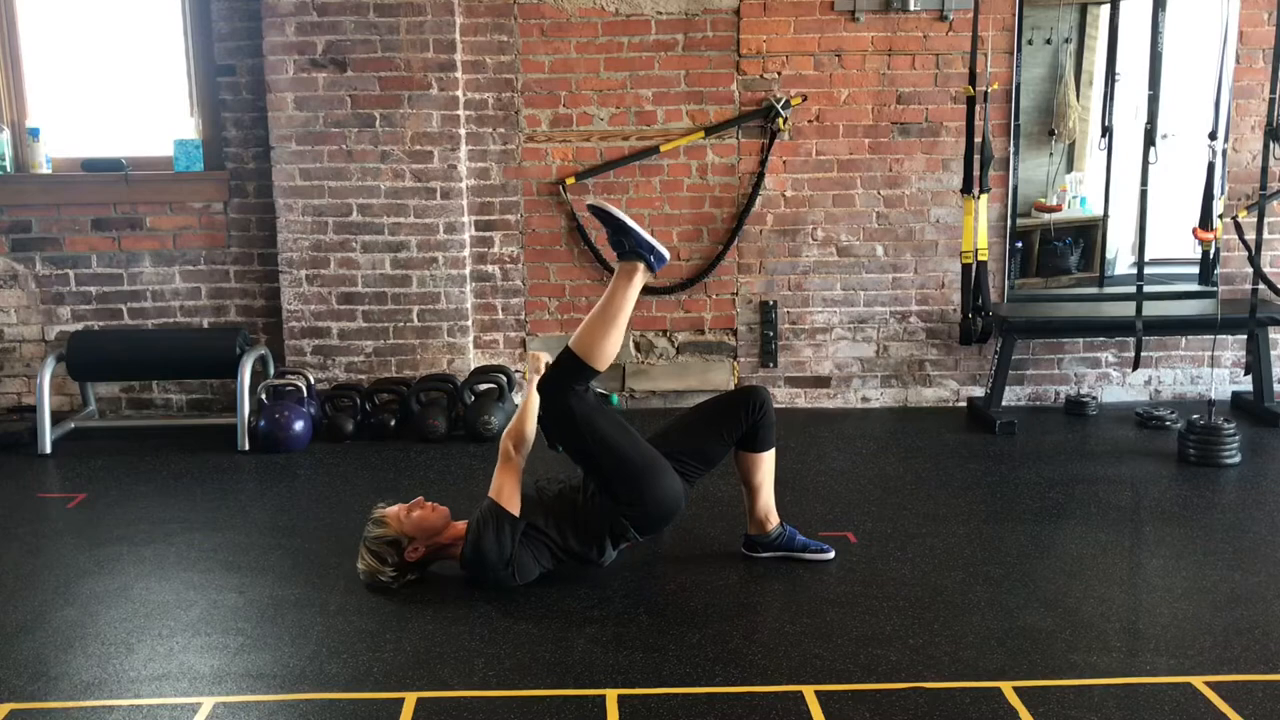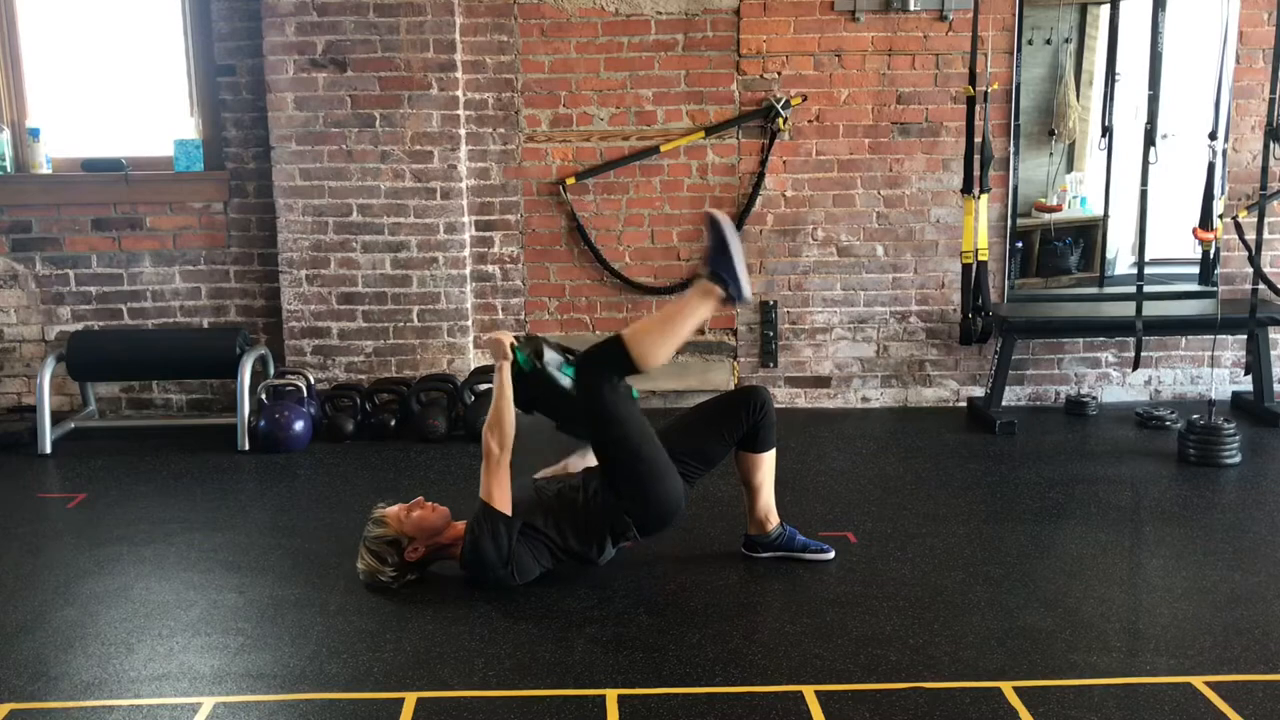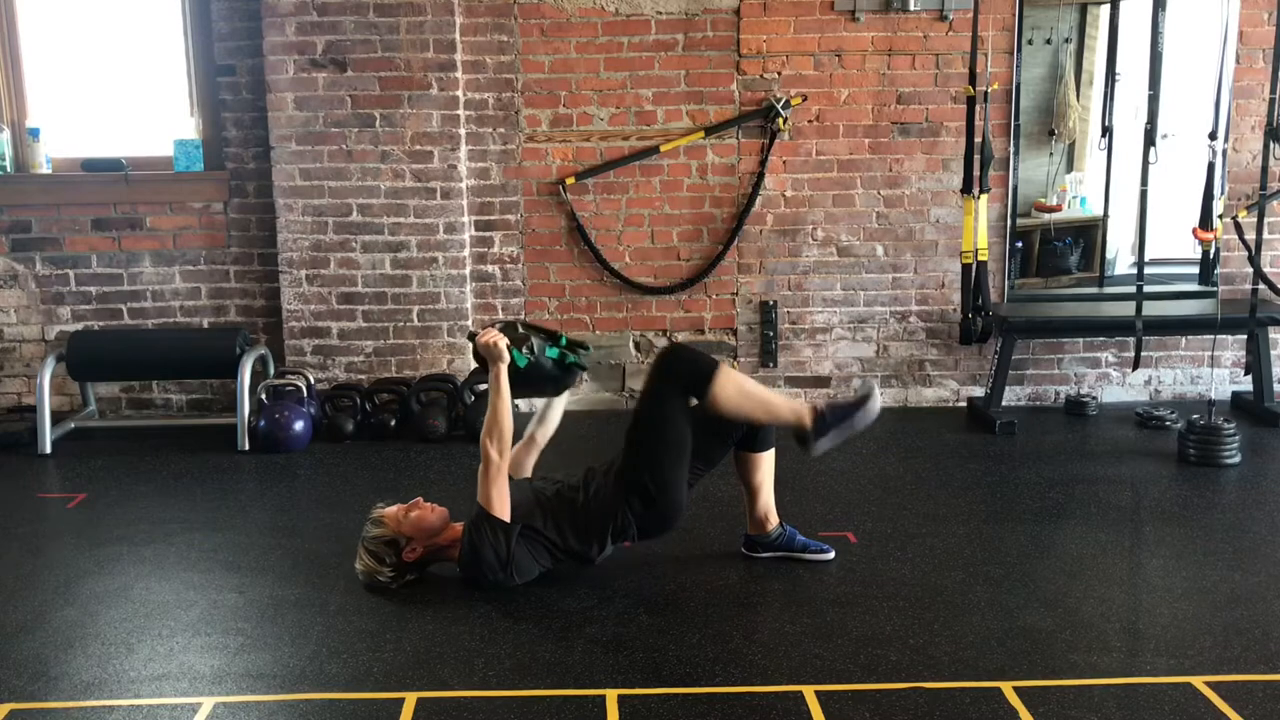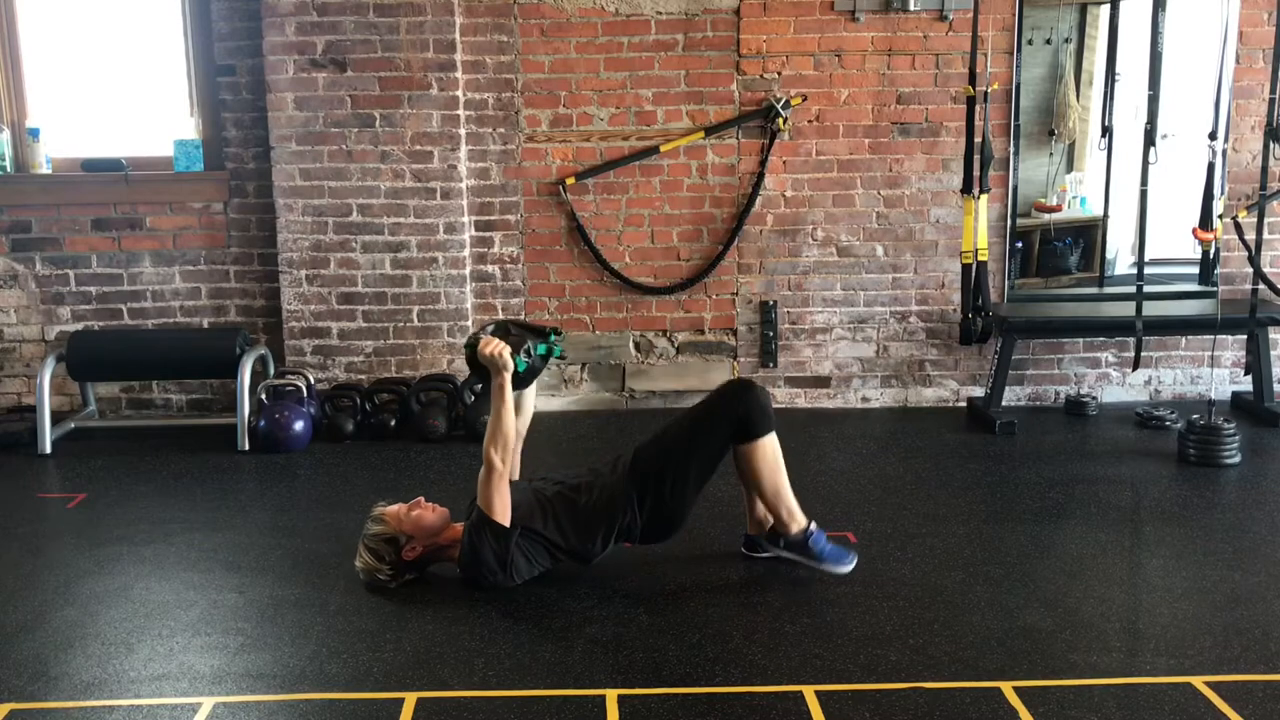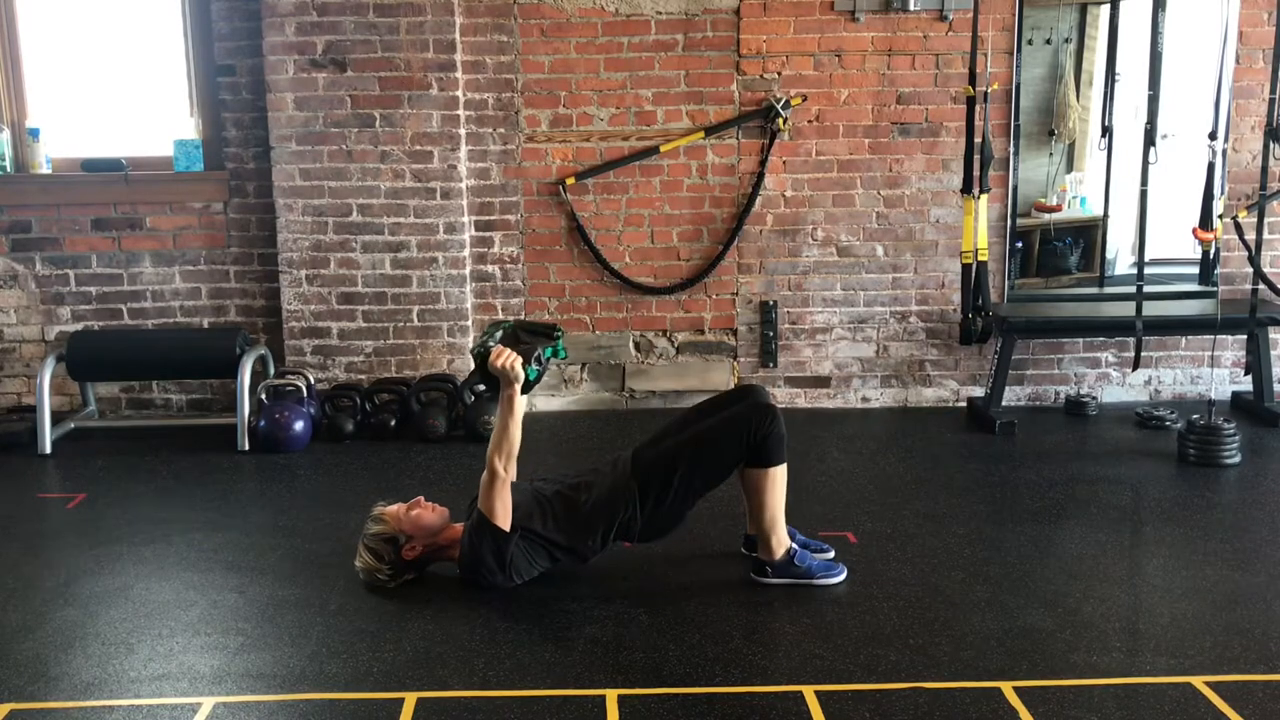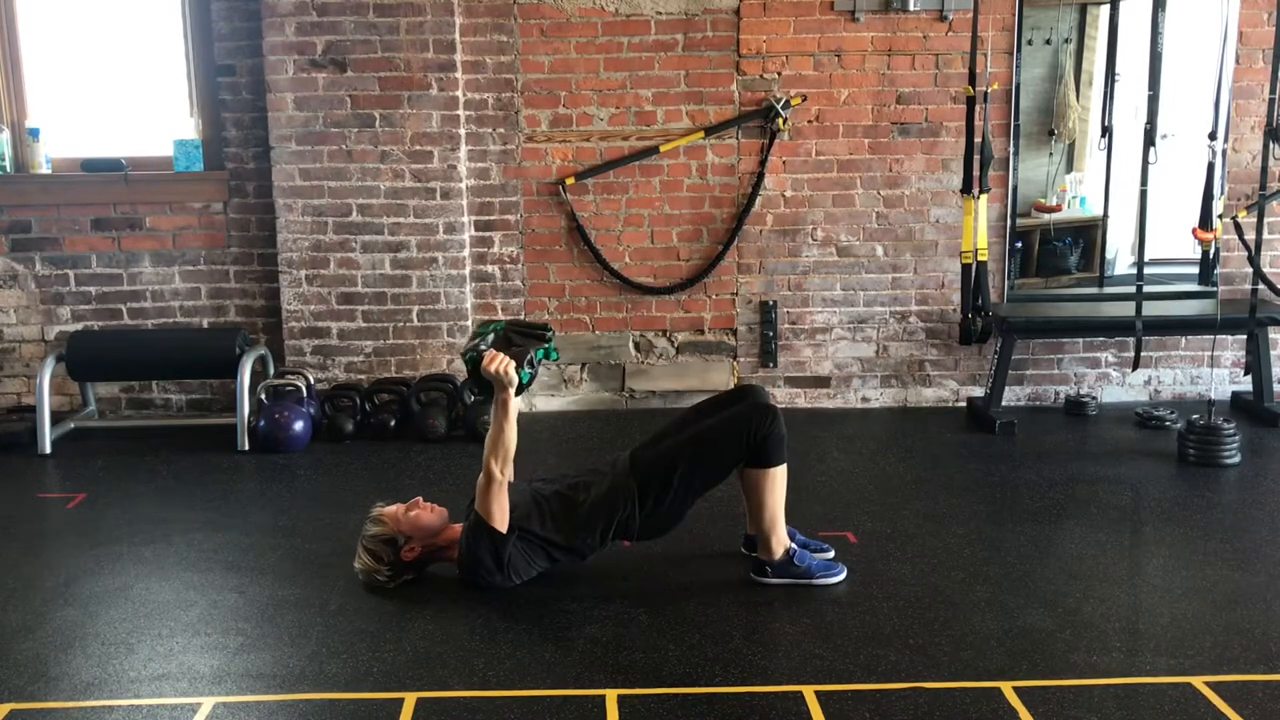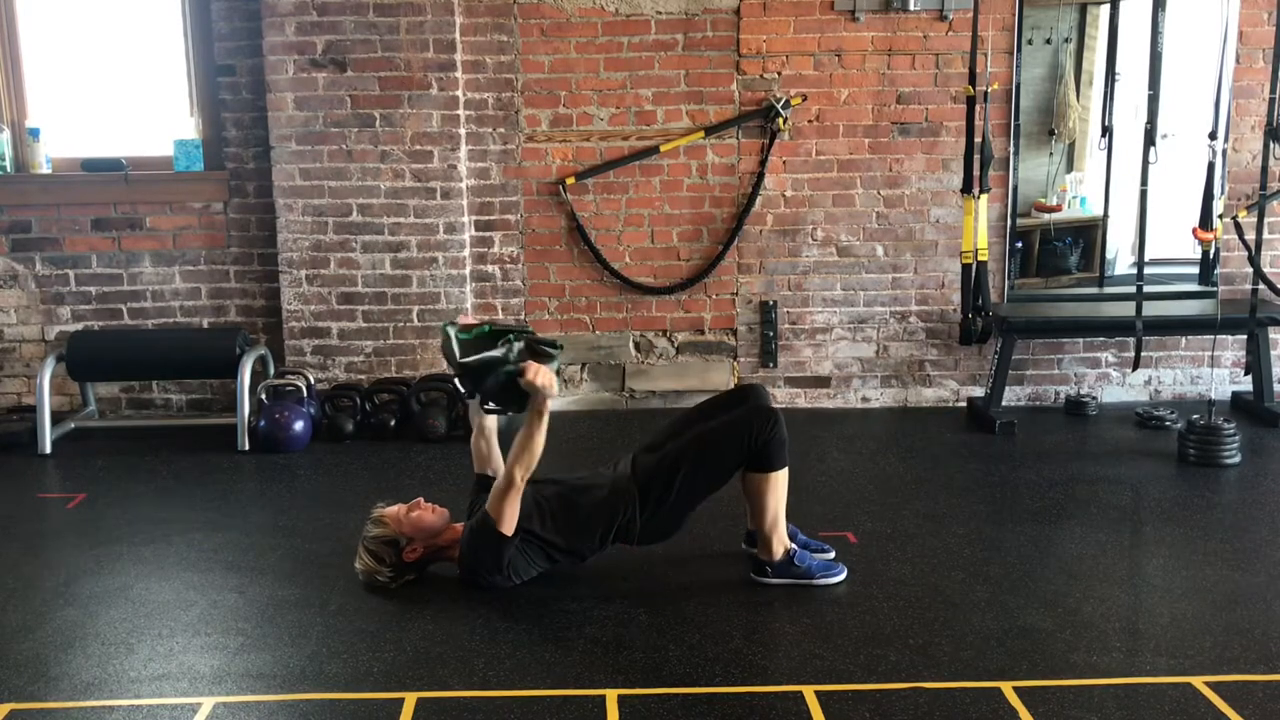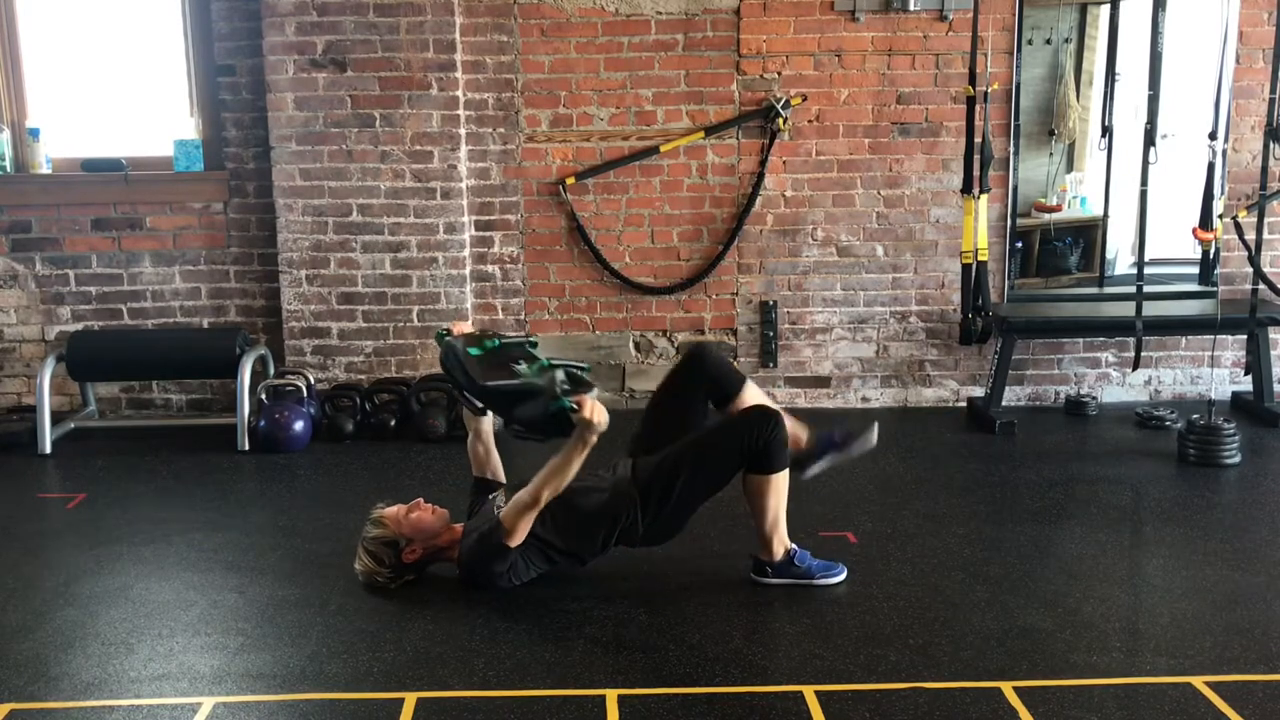
dt=0.3s
person 1, frame 1
left shoulder: (482, 536)
right shoulder: (484, 554)
right elbow: (513, 451)
right wrist: (535, 380)
left hip: (646, 488)
right hip: (644, 499)
left knee: (751, 402)
right knee: (558, 388)
left ankle: (766, 532)
right ankle: (634, 268)
person 1, frame 2
left shoulder: (482, 535)
right shoulder: (484, 555)
left elbow: (538, 481)
right elbow: (497, 452)
left wrist: (603, 437)
right wrist: (502, 366)
left hip: (642, 488)
right hip: (643, 500)
left knee: (751, 402)
right knee: (594, 370)
left ankle: (766, 530)
right ankle: (713, 288)
person 1, frame 3
left shoulder: (479, 531)
right shoulder: (483, 558)
left elbow: (529, 446)
right elbow: (493, 459)
right wrist: (498, 368)
left hip: (618, 486)
right hip: (641, 502)
left knee: (748, 404)
right knee: (677, 363)
left ankle: (766, 532)
right ankle: (811, 420)
person 1, frame 4
left shoulder: (474, 529)
right shoulder: (482, 557)
left elbow: (512, 445)
right elbow: (495, 463)
right wrist: (500, 377)
left hip: (625, 478)
right hip: (644, 502)
left knee: (745, 402)
right knee: (742, 400)
left ankle: (763, 530)
right ankle: (795, 532)
person 1, frame 5
left shoulder: (477, 524)
right shoulder: (482, 559)
left elbow: (502, 464)
right elbow: (497, 469)
left wrist: (517, 379)
right wrist: (510, 387)
left hip: (631, 474)
right hip: (644, 499)
left knee: (750, 399)
right knee: (762, 422)
left ankle: (763, 532)
right ankle: (776, 557)
person 1, frame 6
left shoulder: (476, 523)
right shoulder: (480, 559)
left elbow: (497, 466)
right elbow: (495, 473)
left wrist: (506, 388)
right wrist: (504, 391)
left hip: (628, 472)
right hip: (642, 498)
left knee: (750, 398)
right knee: (762, 422)
left ankle: (764, 530)
right ankle: (775, 556)
person 1, frame 7
left shoulder: (478, 515)
right shoulder: (479, 557)
left elbow: (485, 439)
right elbow: (514, 478)
right wrist: (537, 403)
left hip: (631, 476)
right hip: (643, 506)
left knee: (749, 399)
right knee: (763, 425)
left ankle: (765, 527)
right ankle: (774, 557)
person 1, frame 8
left shoulder: (482, 516)
right shoulder: (482, 560)
left elbow: (480, 441)
right elbow: (536, 498)
right wrist: (583, 438)
left hip: (634, 472)
right hip: (648, 504)
left knee: (700, 362)
right knee: (762, 426)
left ankle: (806, 448)
right ankle: (777, 557)
